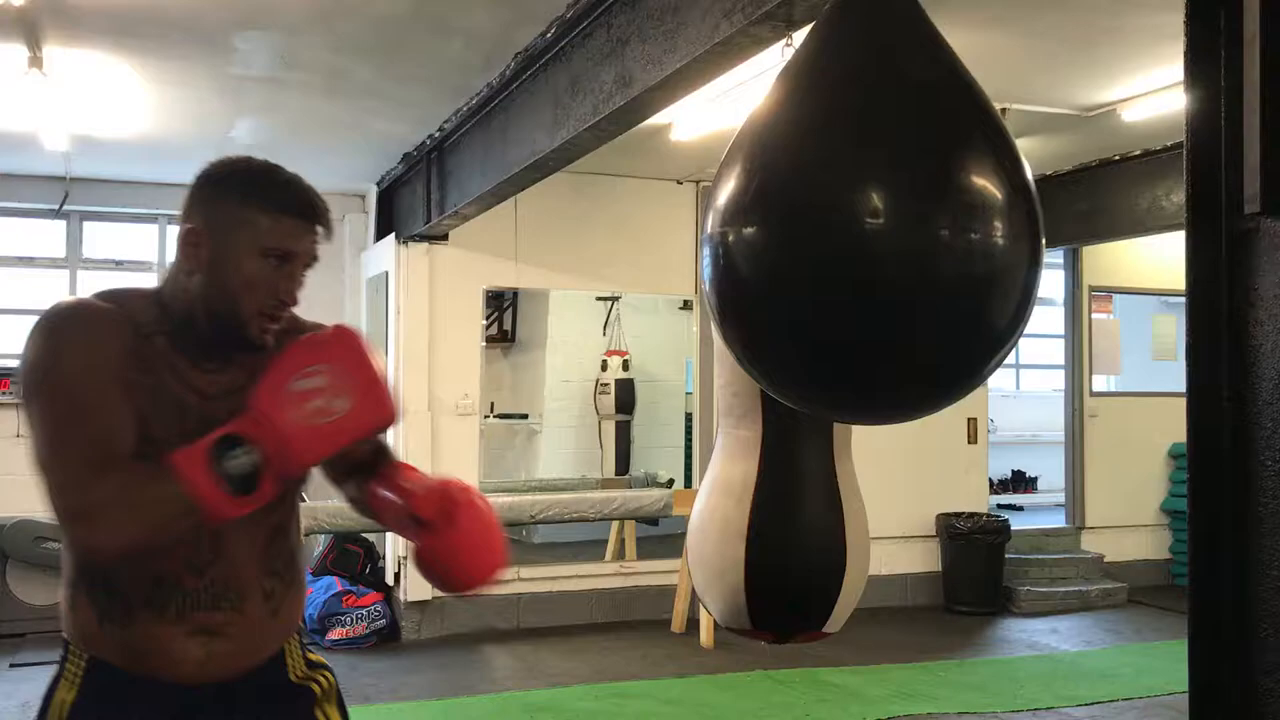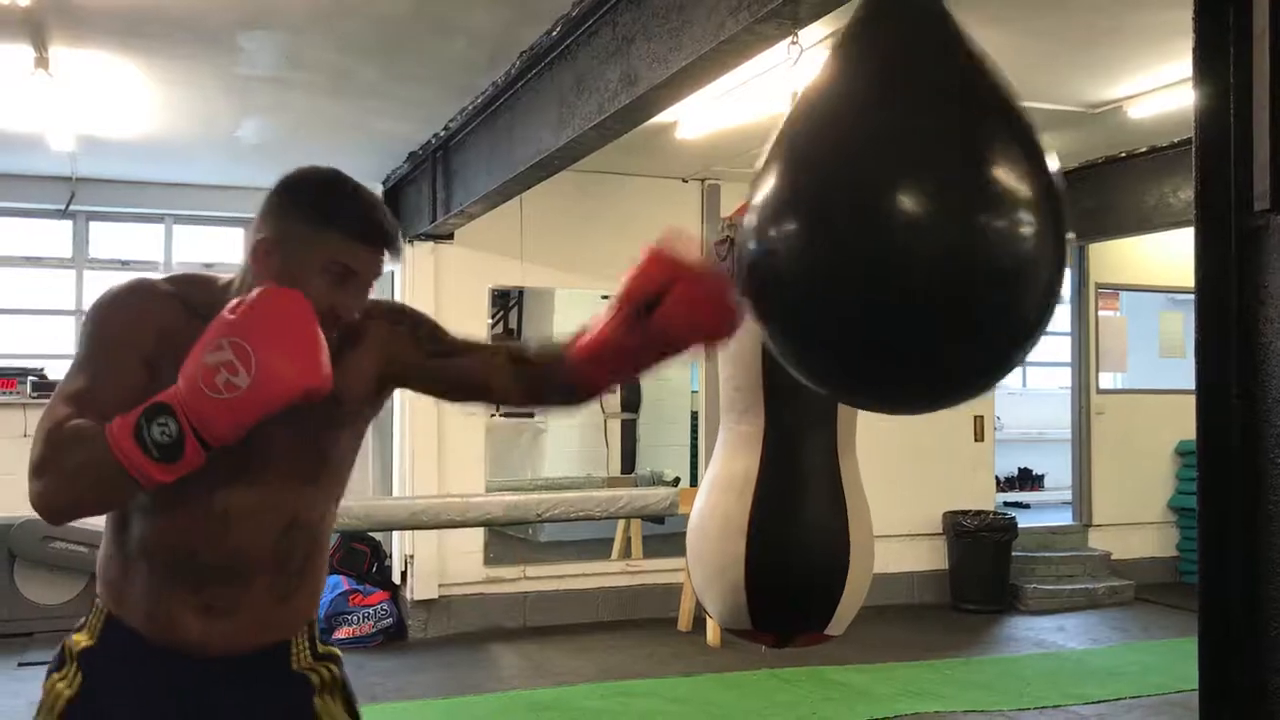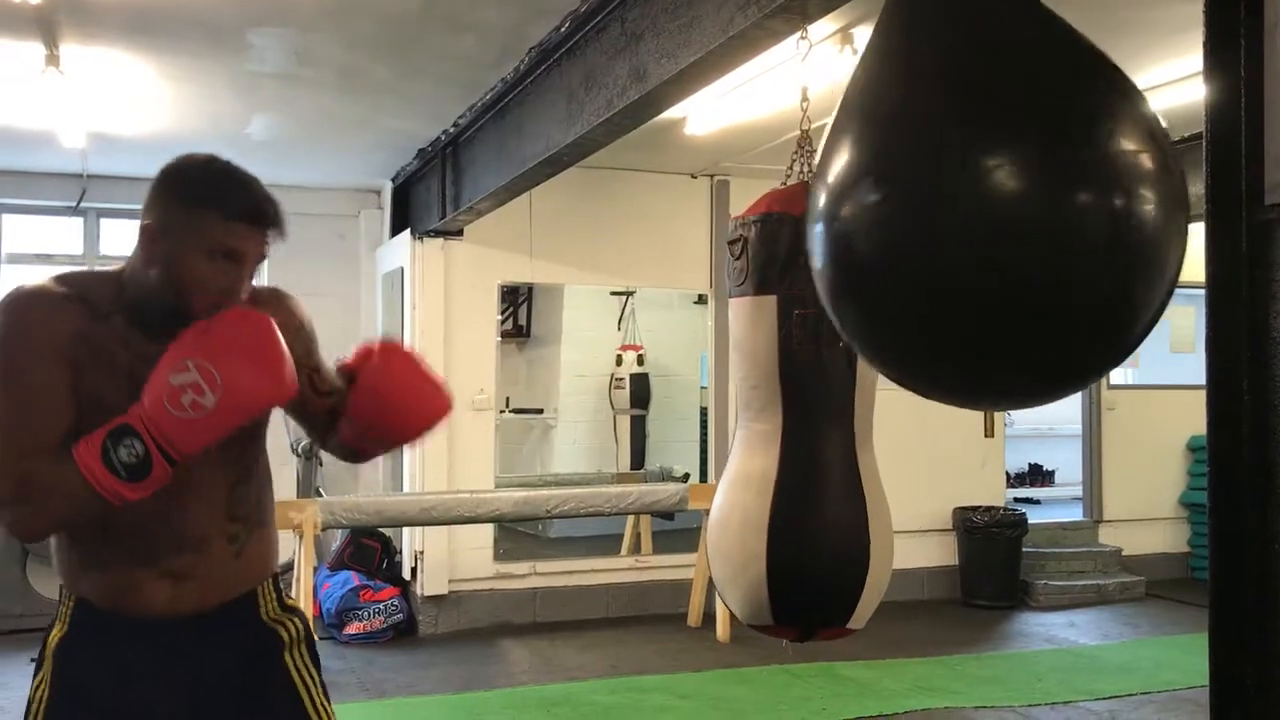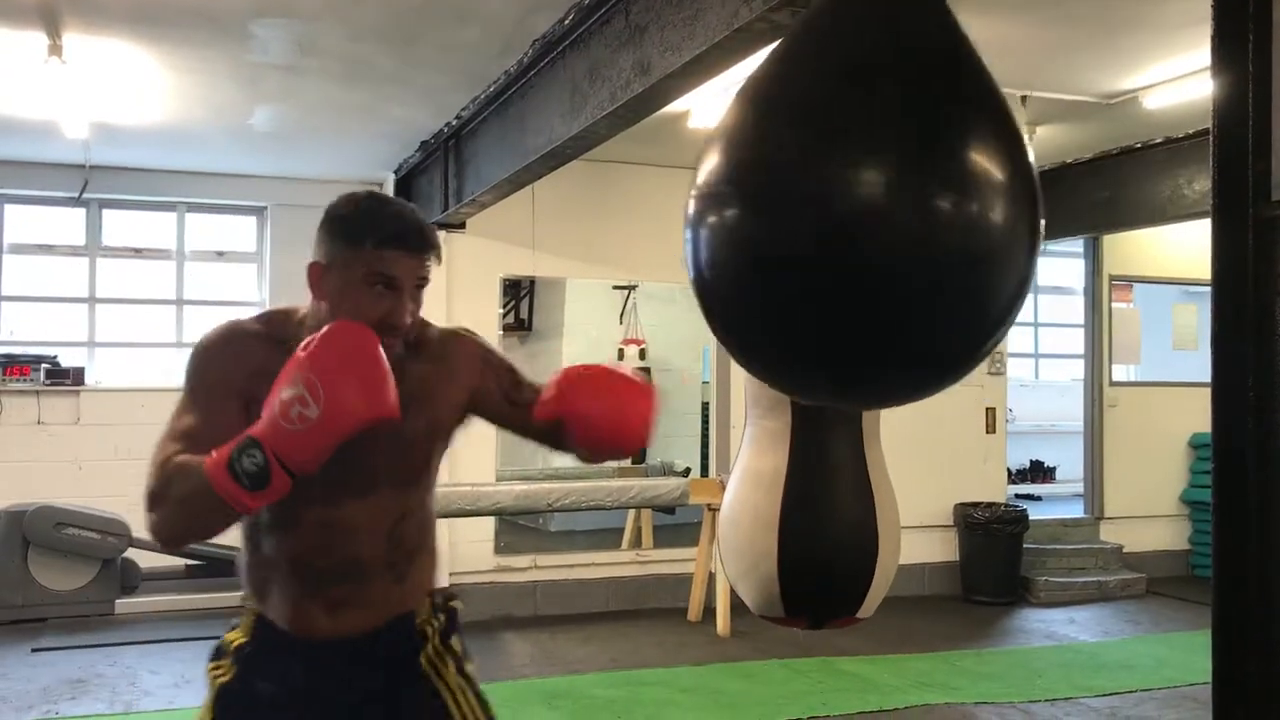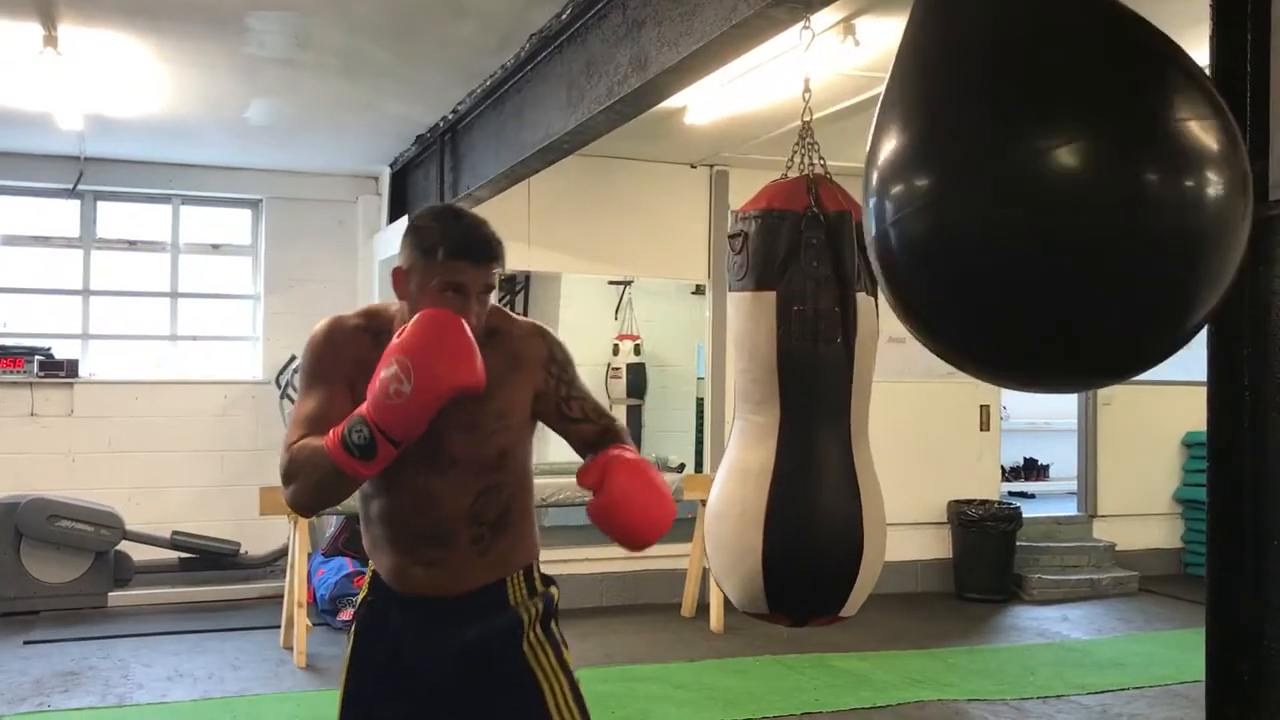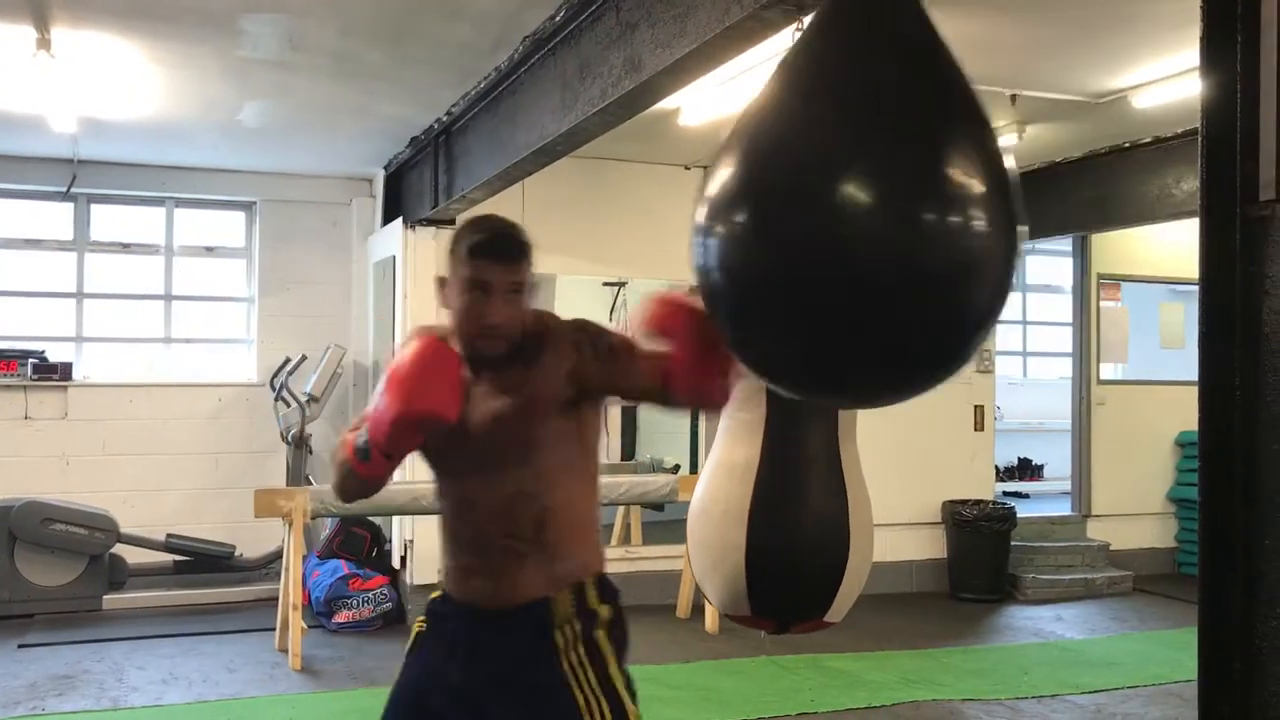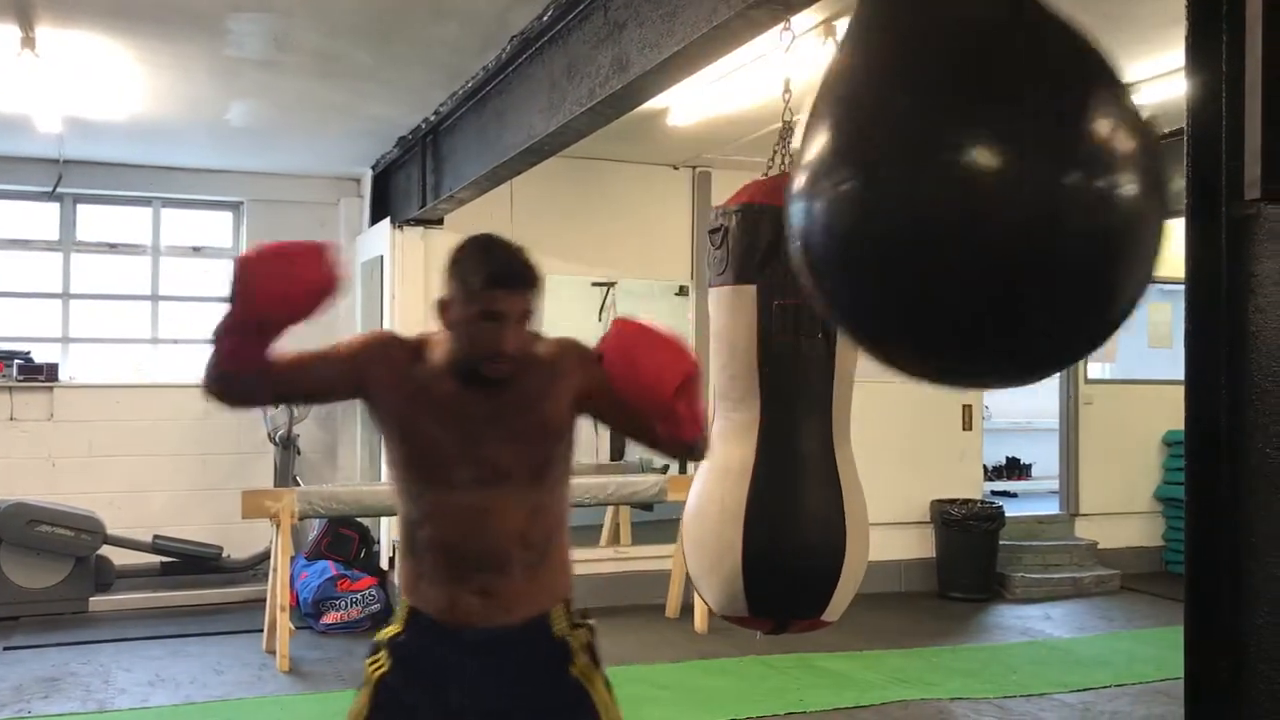
dt=0.5s
person 1, frame 1
left shoulder: (309, 356)
right shoulder: (82, 337)
left elbow: (364, 472)
right elbow: (97, 527)
left wrist: (423, 505)
right wrist: (263, 446)
person 1, frame 2
left shoulder: (376, 339)
right shoulder: (143, 316)
left elbow: (537, 377)
right elbow: (57, 487)
left wrist: (642, 325)
right wrist: (193, 413)
person 1, frame 3
left shoulder: (267, 322)
left elbow: (342, 428)
left wrist: (382, 404)
right wrist: (153, 432)
left hip: (246, 634)
right hip: (100, 646)
person 1, frame 4
left shoulder: (451, 360)
right shoulder: (239, 353)
left elbow: (570, 423)
right elbow: (169, 517)
left wrist: (600, 419)
right wrist: (275, 445)
left hip: (403, 645)
right hip: (272, 656)
person 1, frame 5
left shoulder: (528, 351)
right shoulder: (344, 344)
left elbow: (601, 436)
right elbow: (300, 489)
left wrist: (623, 476)
right wrist: (384, 418)
left hip: (500, 614)
right hip: (391, 613)
person 1, frame 6
left shoulder: (571, 350)
right shoulder: (428, 358)
left elbow: (701, 386)
right elbow: (348, 481)
left wrist: (703, 347)
right wrist: (385, 428)
left hip: (561, 625)
right hip: (459, 619)
person 1, frame 7
left shoulder: (564, 368)
right shoulder: (390, 365)
left elbow: (683, 439)
right elbow: (237, 382)
left wrist: (670, 394)
right wrist: (249, 316)
left hip: (540, 645)
right hip: (425, 647)
